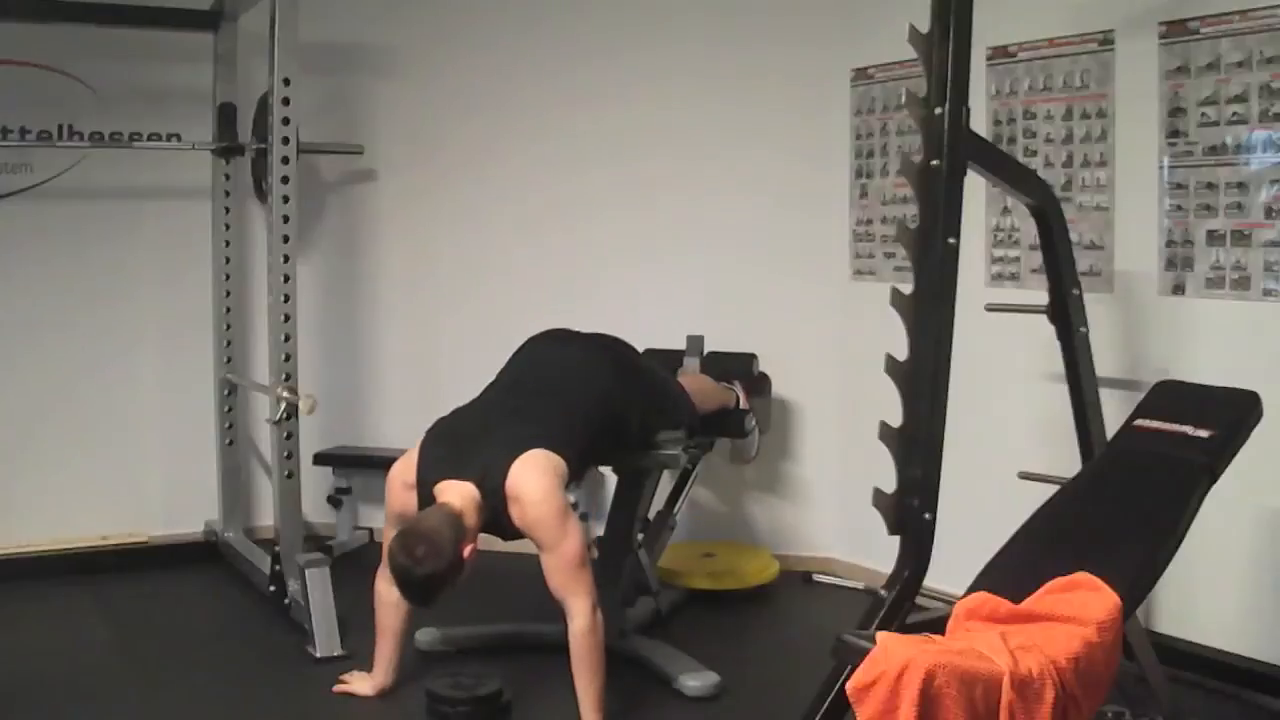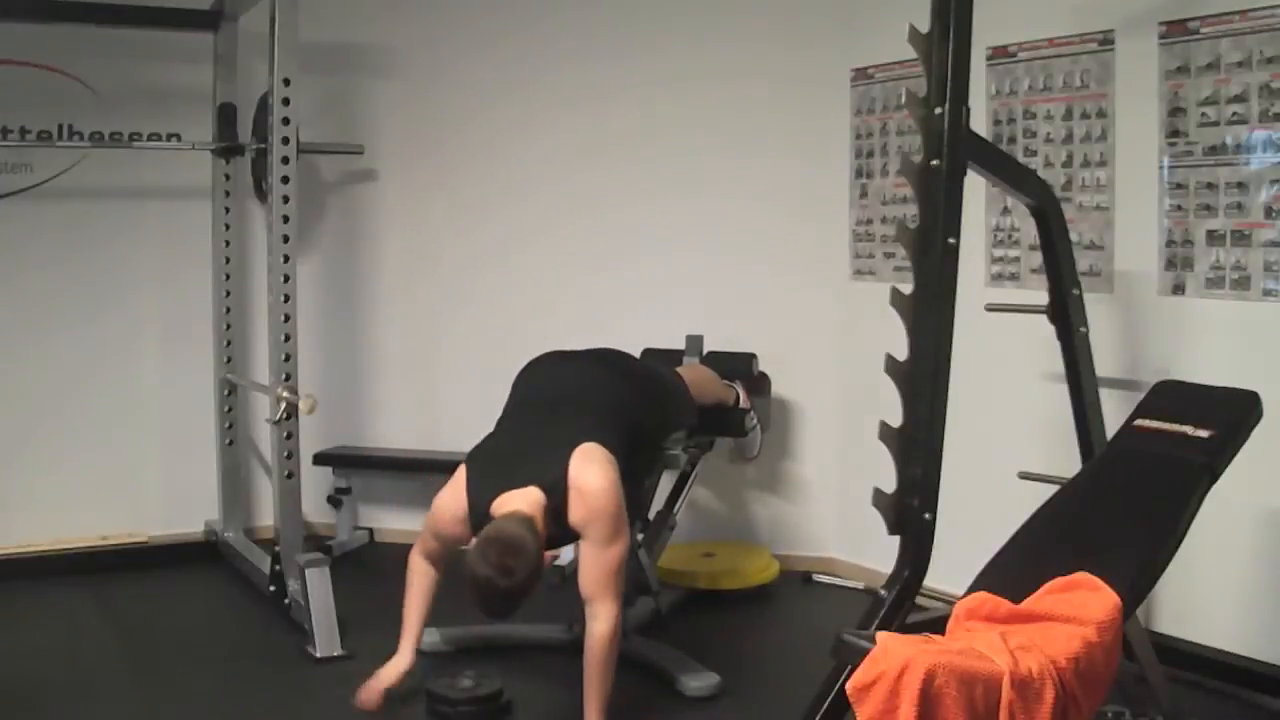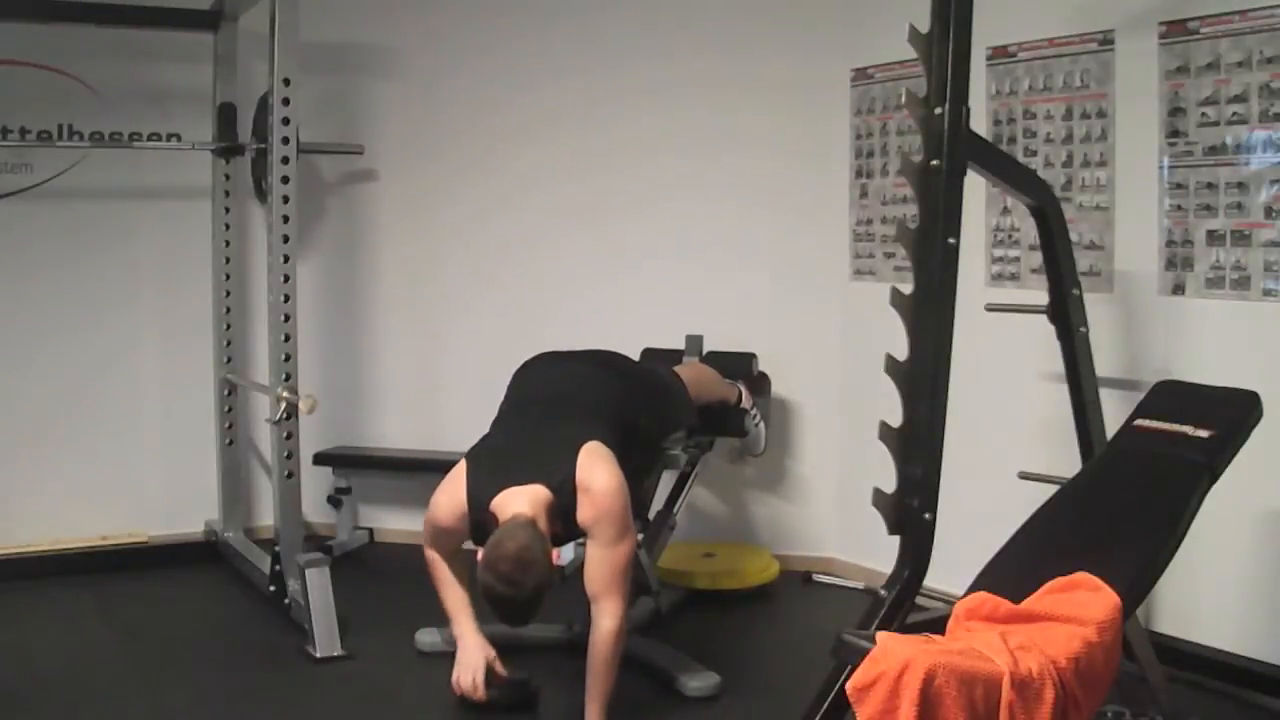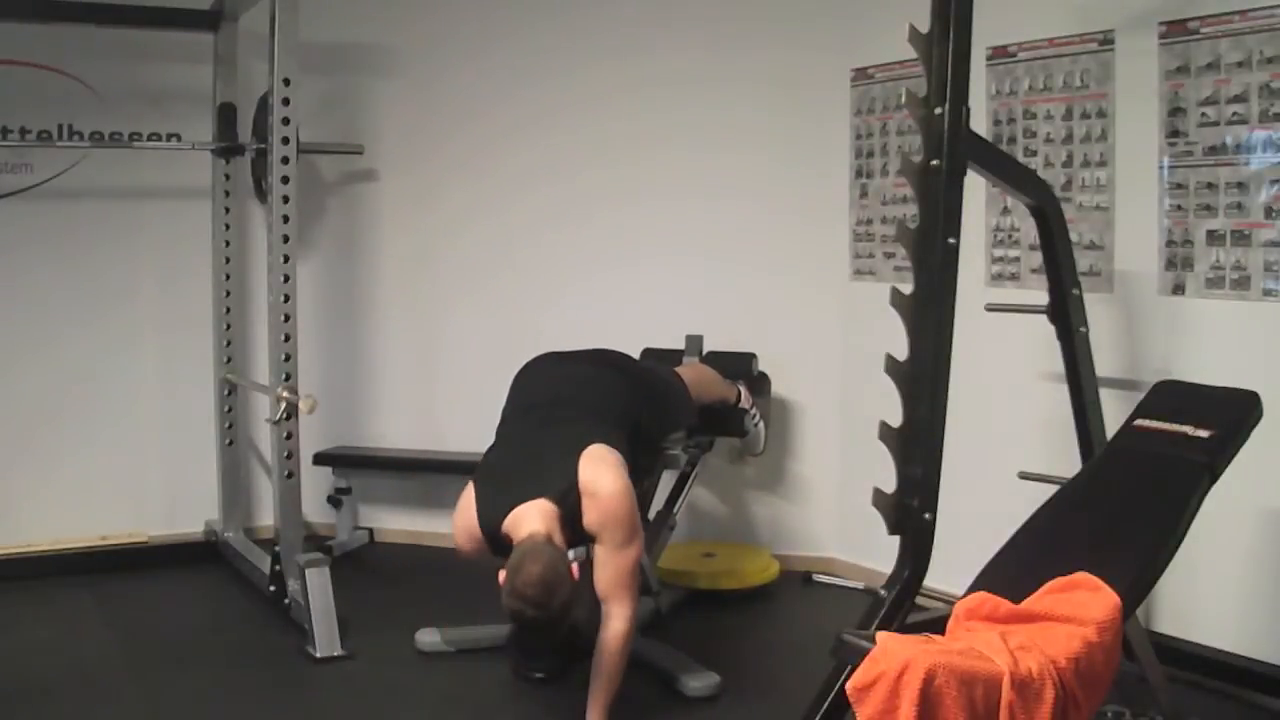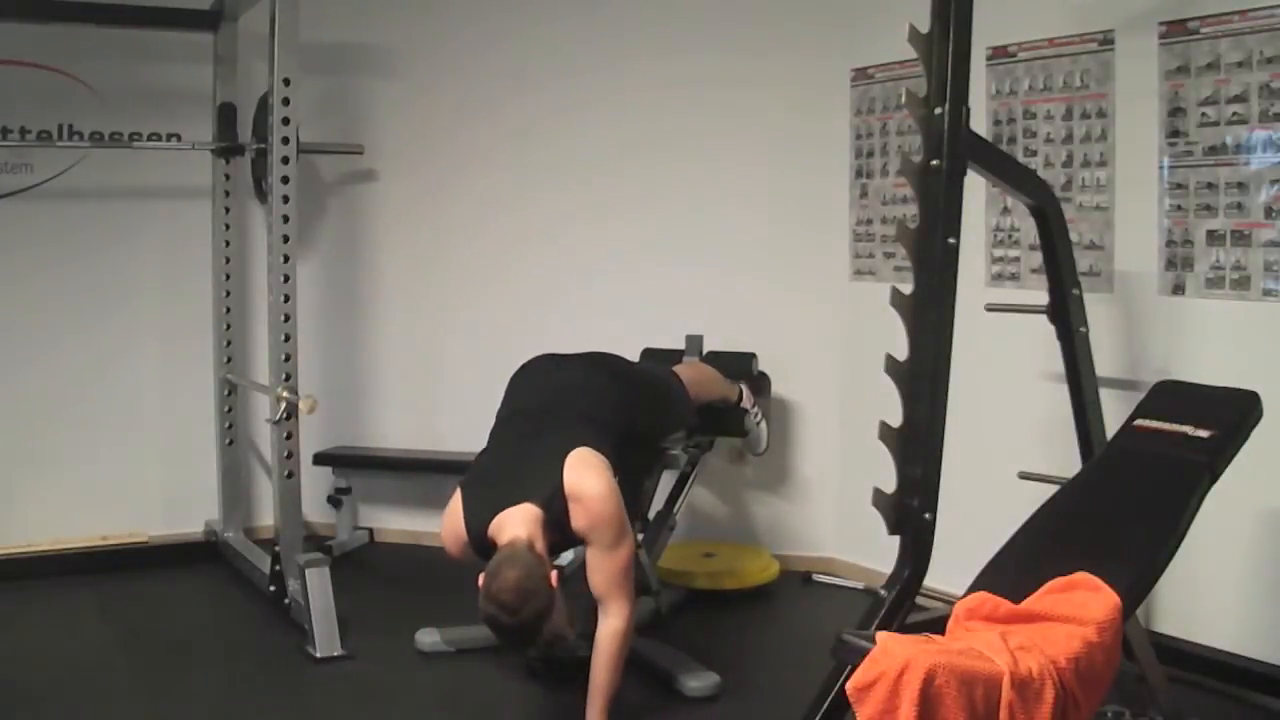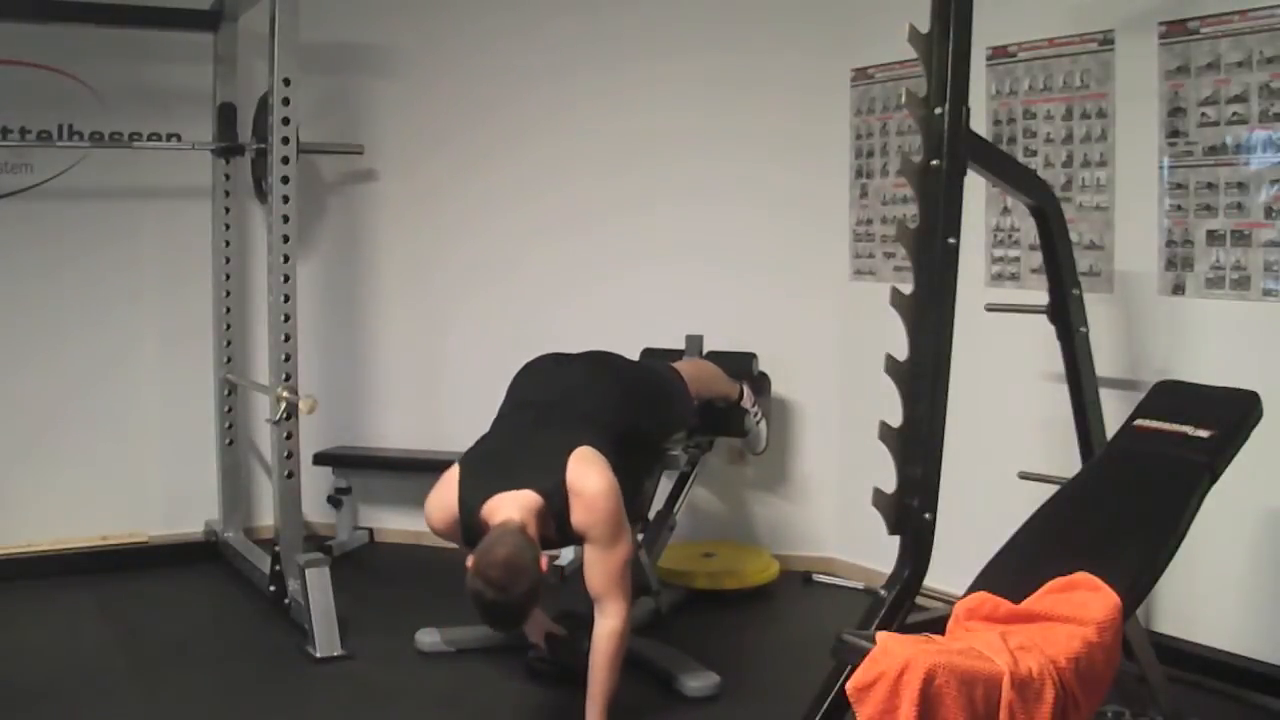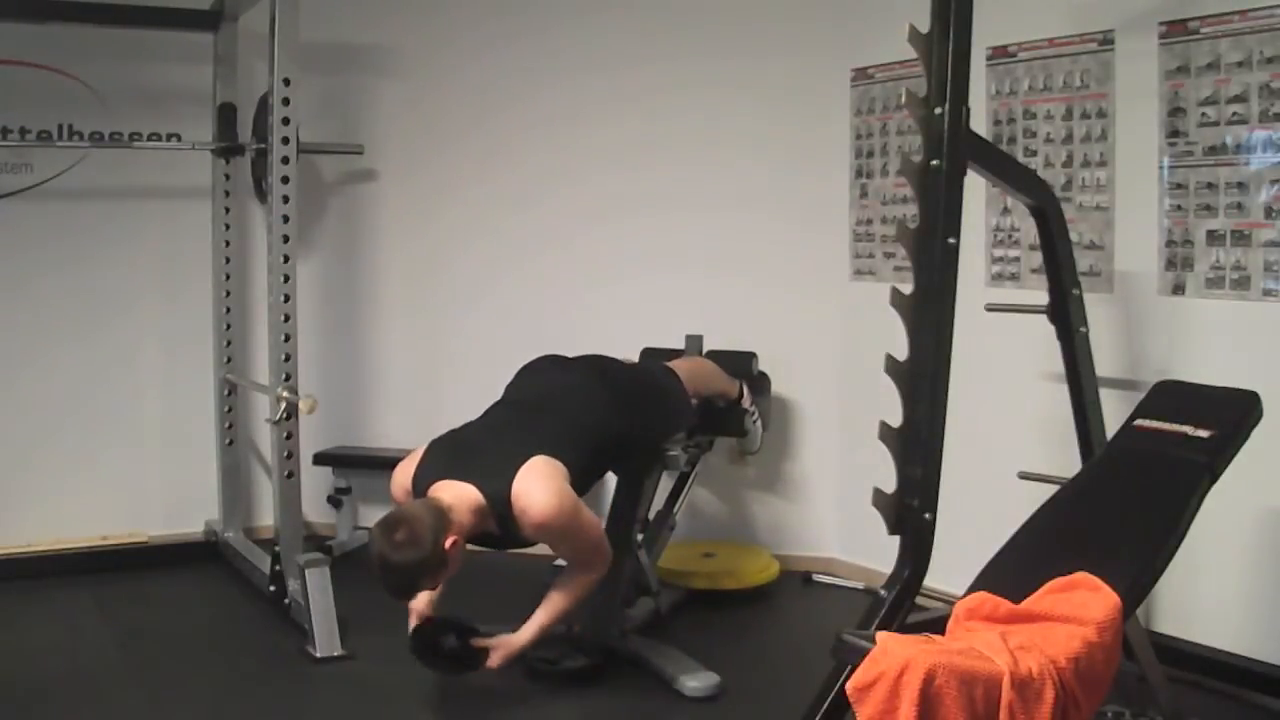
dt=0.7s
person 1, frame 1
left shoulder: (530, 494)
right shoulder: (406, 480)
left elbow: (581, 609)
right elbow: (390, 579)
right wrist: (381, 677)
left hip: (607, 376)
right hip: (539, 358)
left knee: (681, 402)
left ankle: (734, 399)
person 1, frame 2
left shoulder: (591, 489)
right shoulder: (456, 505)
left elbow: (604, 612)
right elbow: (425, 555)
right wrist: (404, 652)
left hip: (622, 386)
right hip: (546, 376)
left knee: (674, 389)
left ankle: (735, 399)
person 1, frame 3
left shoulder: (598, 490)
right shoulder: (451, 504)
left elbow: (608, 612)
right elbow: (436, 550)
right wrist: (467, 636)
left hip: (618, 384)
right hip: (538, 376)
left knee: (679, 385)
left ankle: (738, 397)
person 1, frame 4
left shoulder: (603, 493)
right shoulder: (471, 527)
left elbow: (619, 614)
left hip: (619, 383)
right hip: (539, 378)
left knee: (679, 384)
left ankle: (737, 397)
person 1, frame 5
left shoulder: (589, 495)
right shoulder: (459, 530)
left elbow: (615, 612)
right wrist: (549, 603)
left hip: (612, 386)
right hip: (535, 379)
left knee: (679, 385)
left ankle: (739, 397)
person 1, frame 6
left shoulder: (589, 494)
right shoulder: (444, 509)
left elbow: (612, 610)
right wrist: (527, 612)
left hip: (617, 388)
right hip: (538, 379)
left knee: (678, 380)
left ankle: (739, 396)
person 1, frame 7
left shoulder: (538, 503)
right shoulder: (407, 483)
left elbow: (594, 562)
left wrist: (522, 639)
right wrist: (423, 600)
left hip: (613, 397)
right hip: (540, 379)
left knee: (676, 380)
left ankle: (738, 395)
